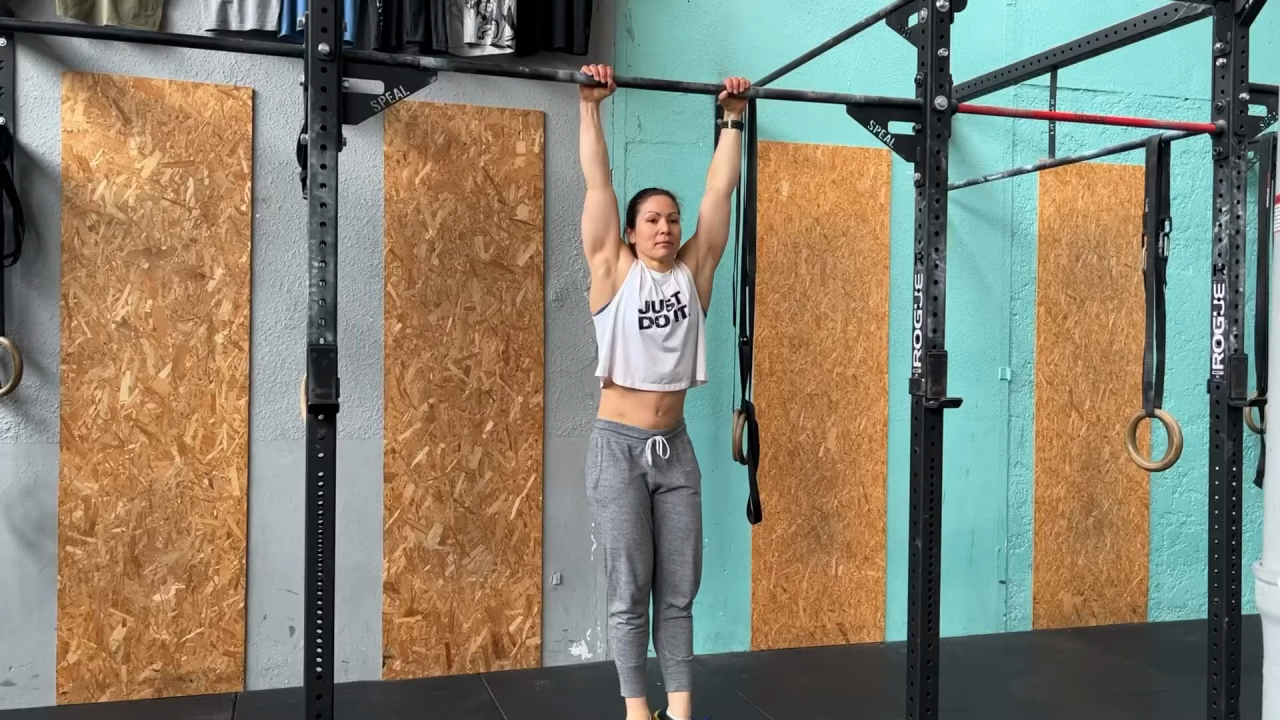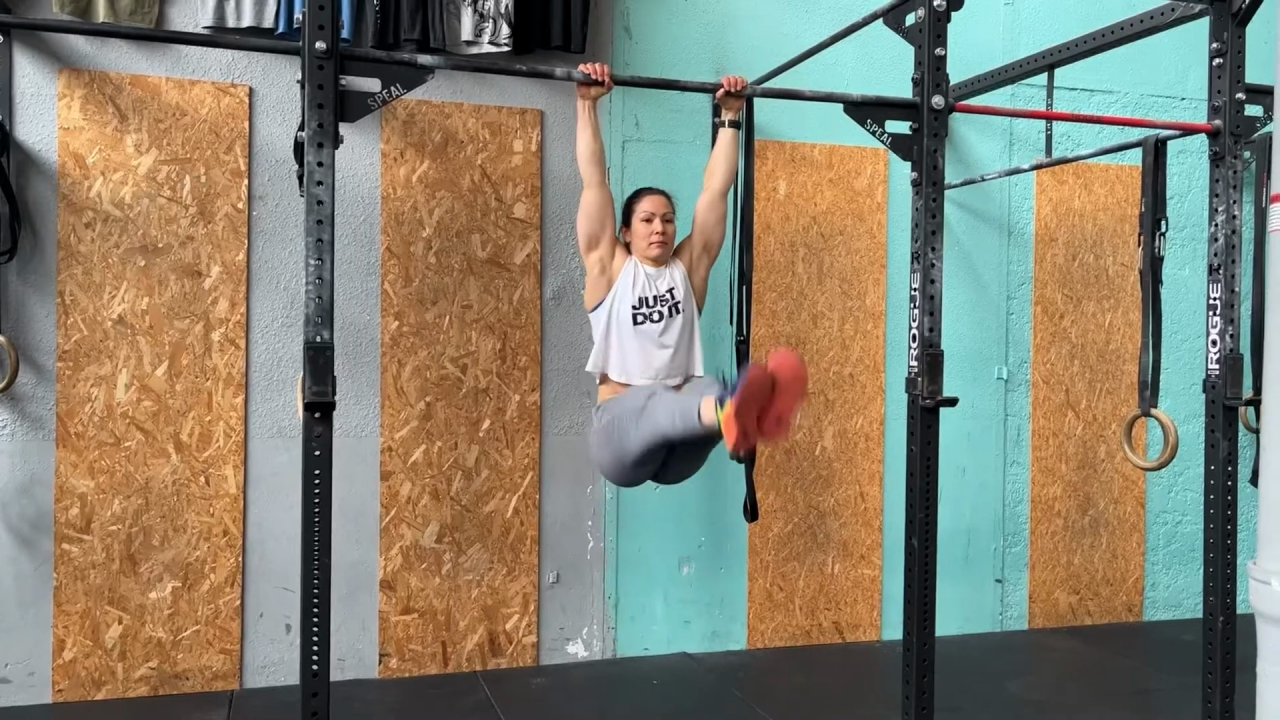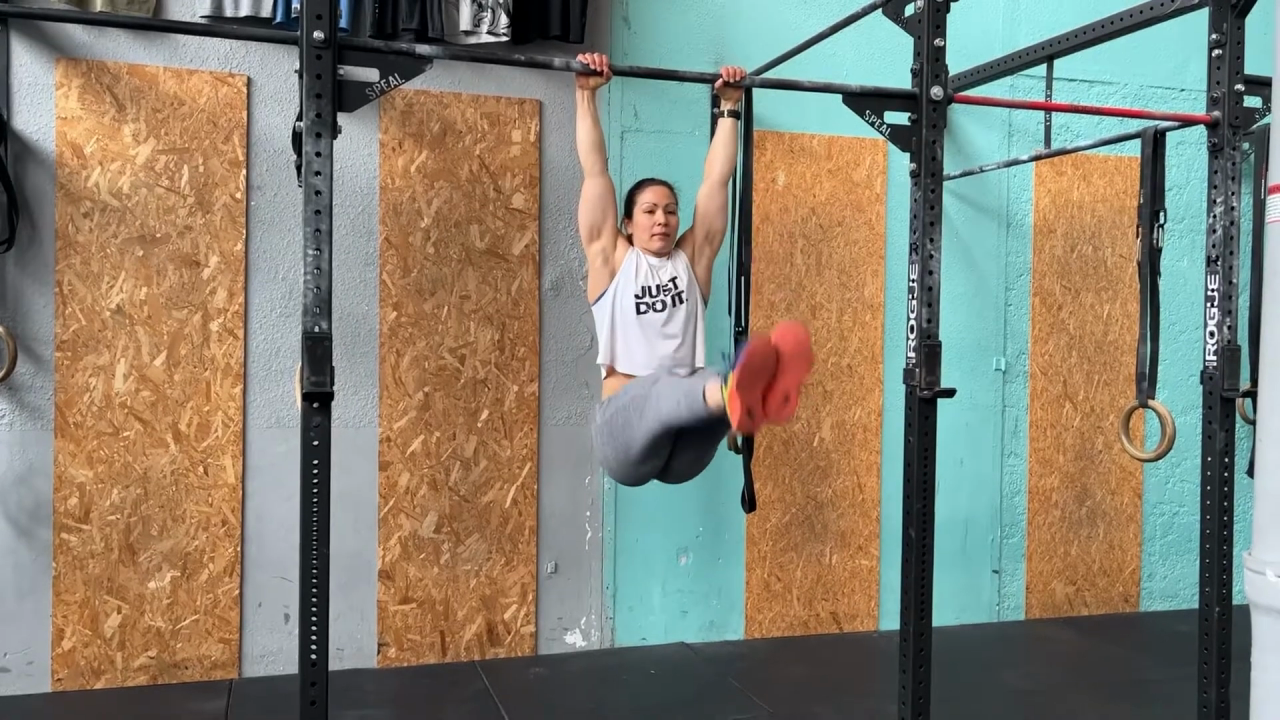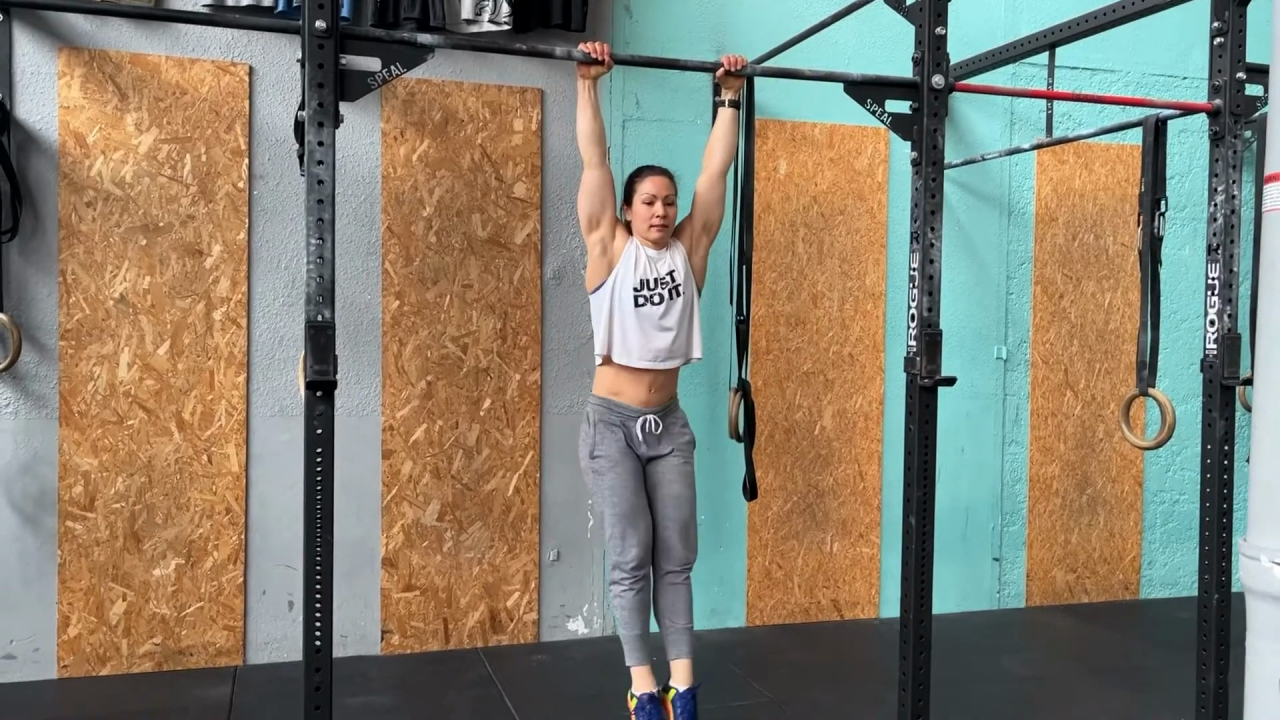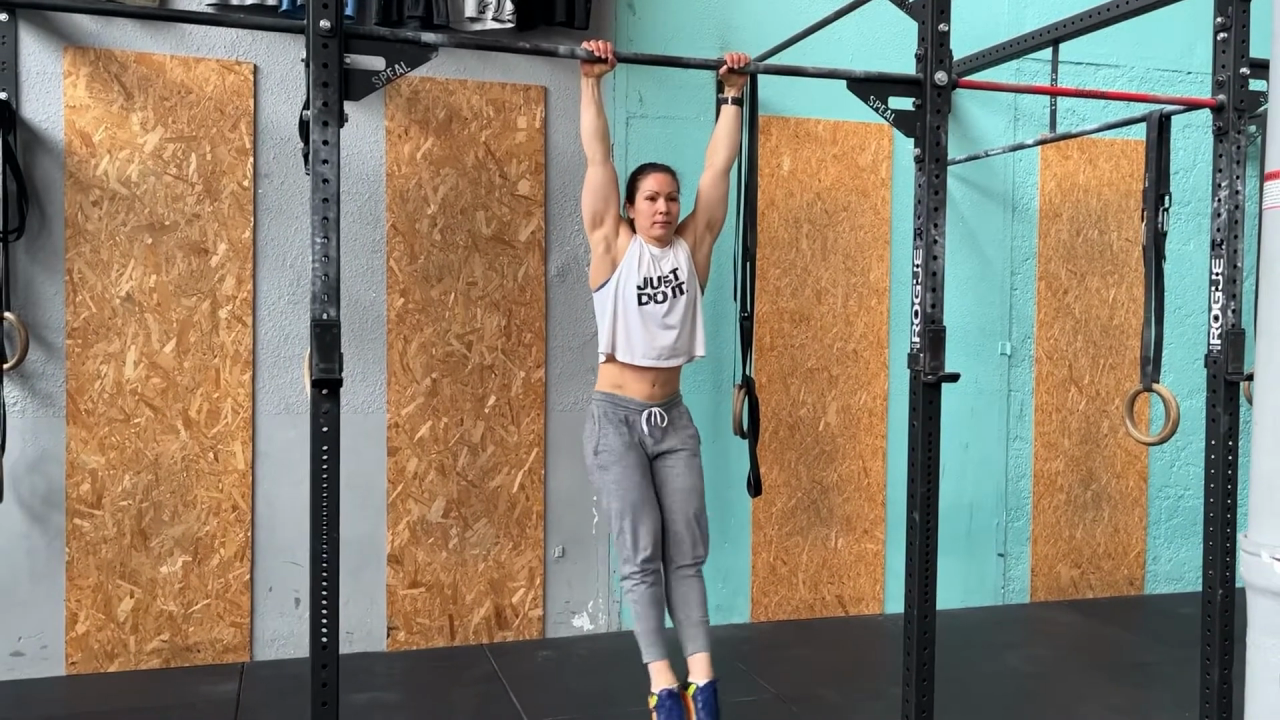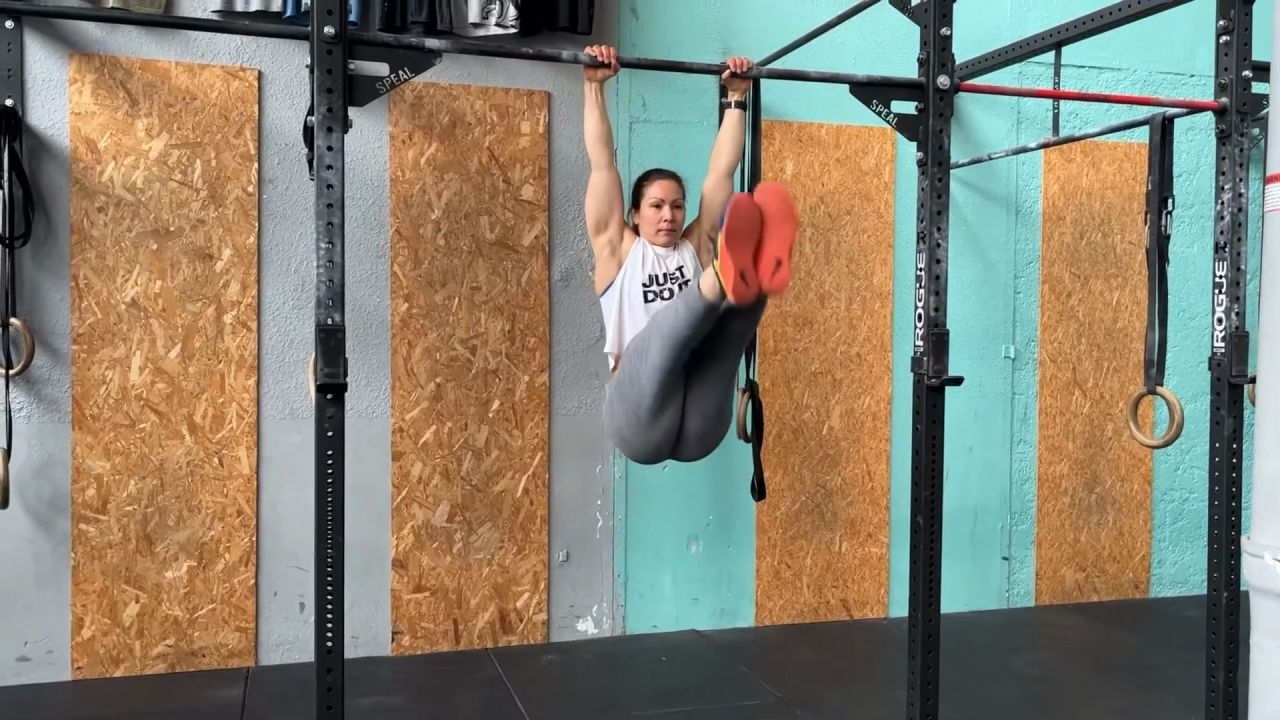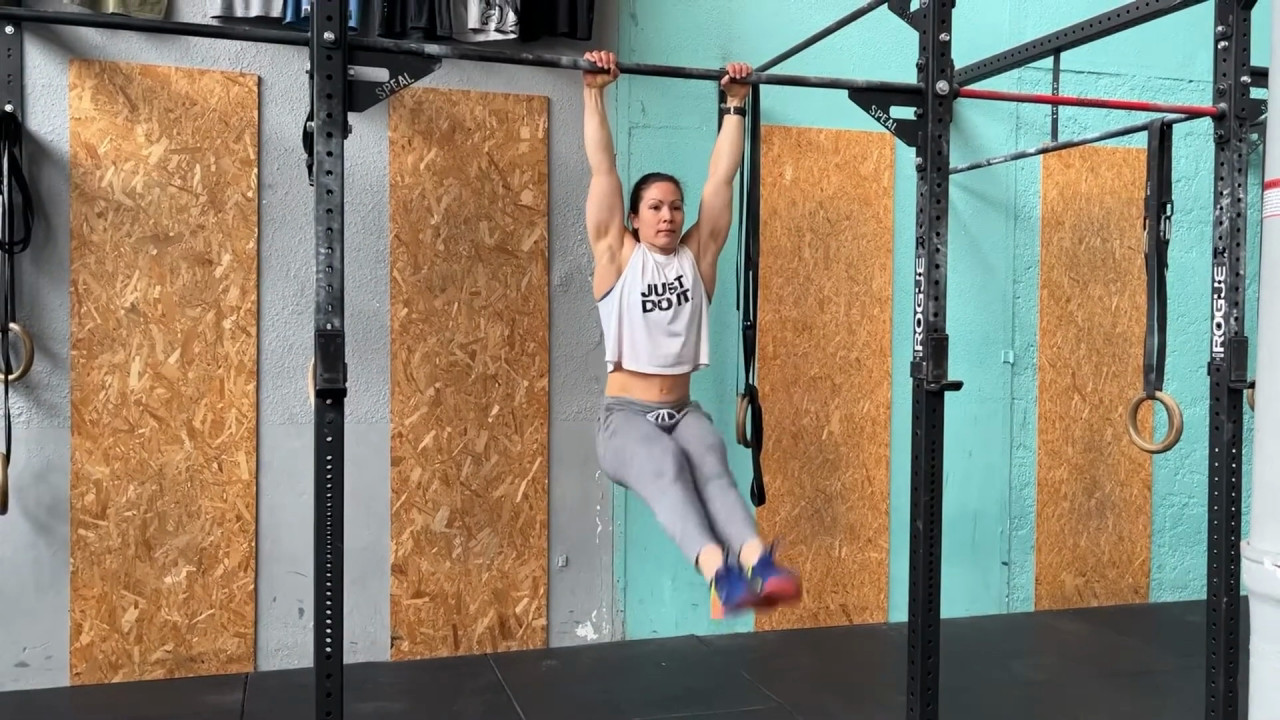
dt=0.7s
person 1, frame 1
left shoulder: (694, 271)
right shoulder: (613, 271)
left elbow: (719, 191)
right elbow: (597, 184)
left wrist: (733, 119)
right wrist: (590, 106)
left hip: (675, 448)
right hip: (618, 447)
left knee: (679, 594)
right knee: (629, 591)
person 1, frame 2
left shoulder: (687, 269)
right shoulder: (609, 270)
left elbow: (717, 190)
right elbow: (592, 182)
left wrist: (730, 116)
right wrist: (587, 104)
left hip: (676, 443)
right hip: (622, 429)
left knee: (704, 394)
right knee: (654, 404)
left ankle: (746, 412)
right ankle: (730, 413)
person 1, frame 3
left shoulder: (691, 261)
right shoulder: (611, 261)
left elbow: (717, 180)
right elbow: (595, 173)
left wrist: (729, 107)
right wrist: (586, 94)
left hip: (681, 443)
right hip: (624, 423)
left knee: (709, 386)
right knee: (662, 392)
left ankle: (757, 397)
right ankle: (735, 397)
person 1, frame 4
left shoulder: (689, 249)
right shoulder: (609, 249)
left elbow: (716, 171)
right elbow: (594, 161)
left wrist: (730, 96)
right wrist: (588, 83)
left hip: (669, 425)
right hip: (610, 423)
left knee: (676, 558)
right knee: (632, 556)
person 1, frame 5
left shoulder: (692, 246)
right shoulder: (611, 247)
left elbow: (719, 167)
right elbow: (597, 158)
left wrist: (733, 95)
right wrist: (591, 81)
left hip: (673, 418)
right hip: (615, 417)
left knee: (687, 551)
right knee: (642, 552)
person 1, frame 6
left shoulder: (697, 249)
right shoulder: (617, 251)
left elbow: (722, 170)
right elbow: (602, 163)
left wrist: (736, 97)
right wrist: (595, 87)
left hip: (698, 424)
right hip: (641, 414)
left knee: (716, 327)
right knee: (669, 325)
left ankle: (747, 280)
right ankle: (728, 278)
person 1, frame 7
left shoulder: (697, 254)
right shoulder: (615, 254)
left elbow: (721, 181)
right elbow: (601, 173)
left wrist: (735, 106)
right wrist: (594, 96)
left hip: (683, 413)
right hip: (626, 419)
left knee: (712, 471)
right knee: (665, 473)
left ankle: (758, 566)
right ankle: (719, 572)
